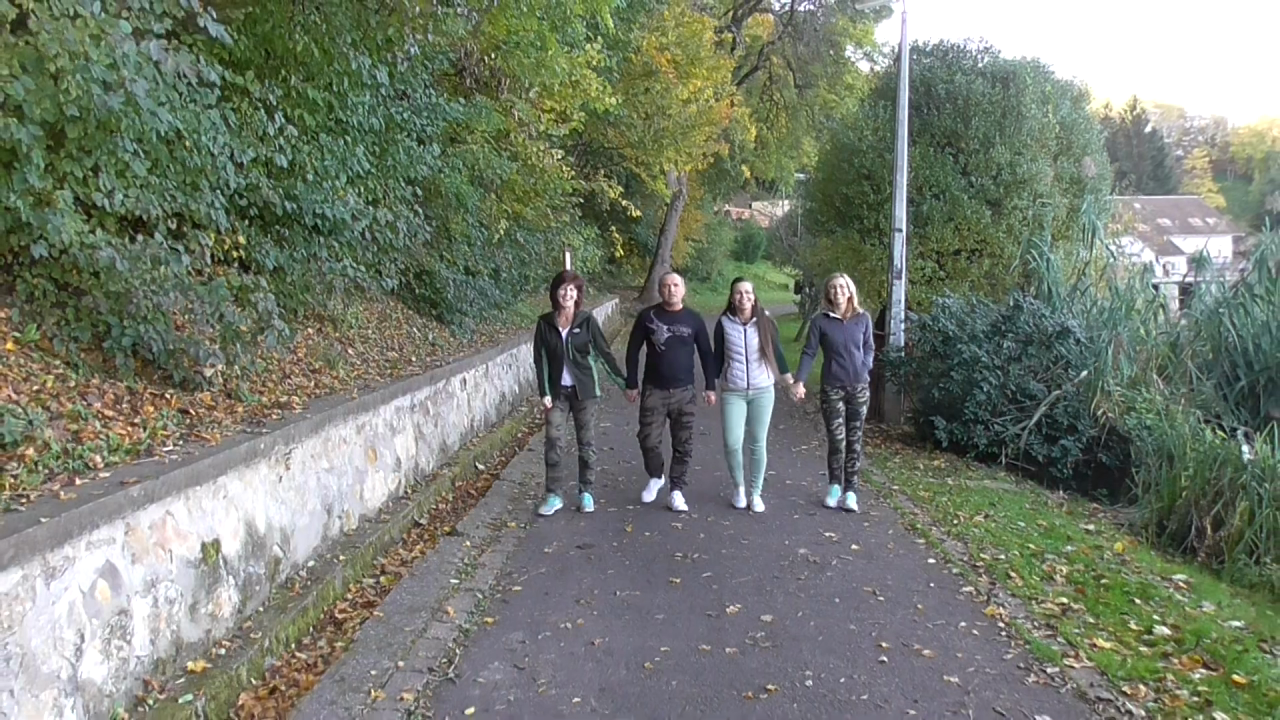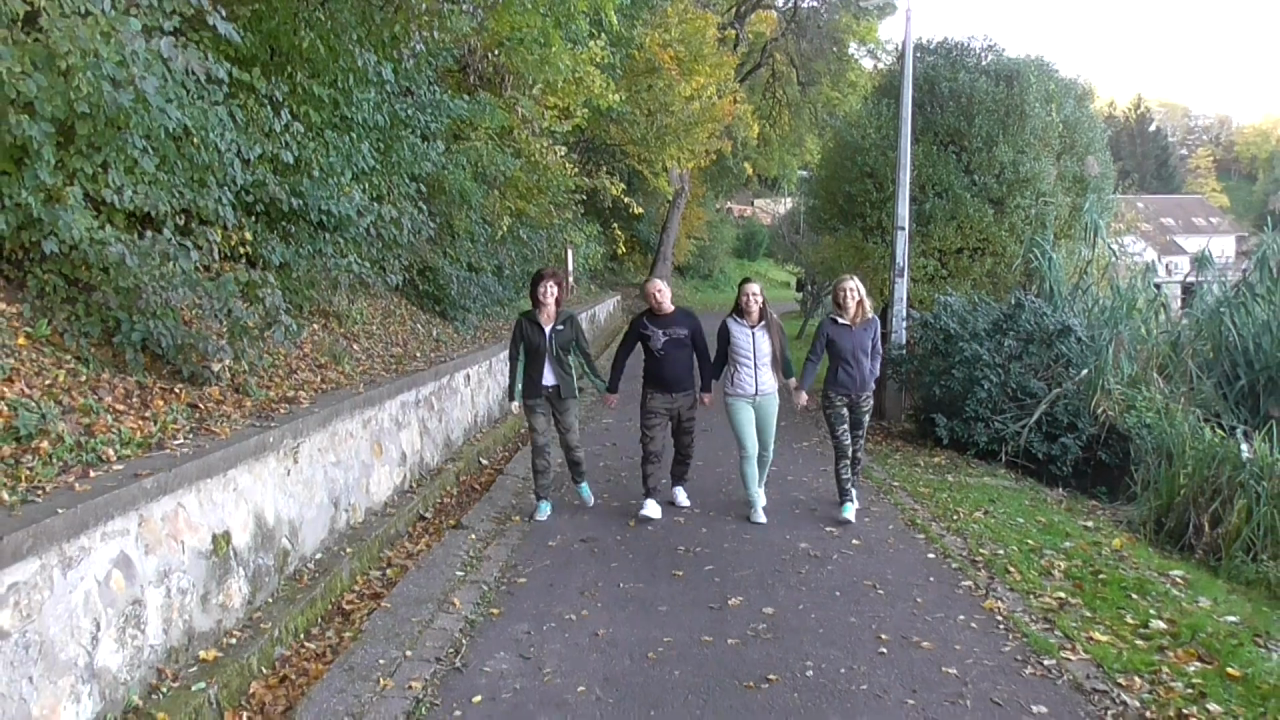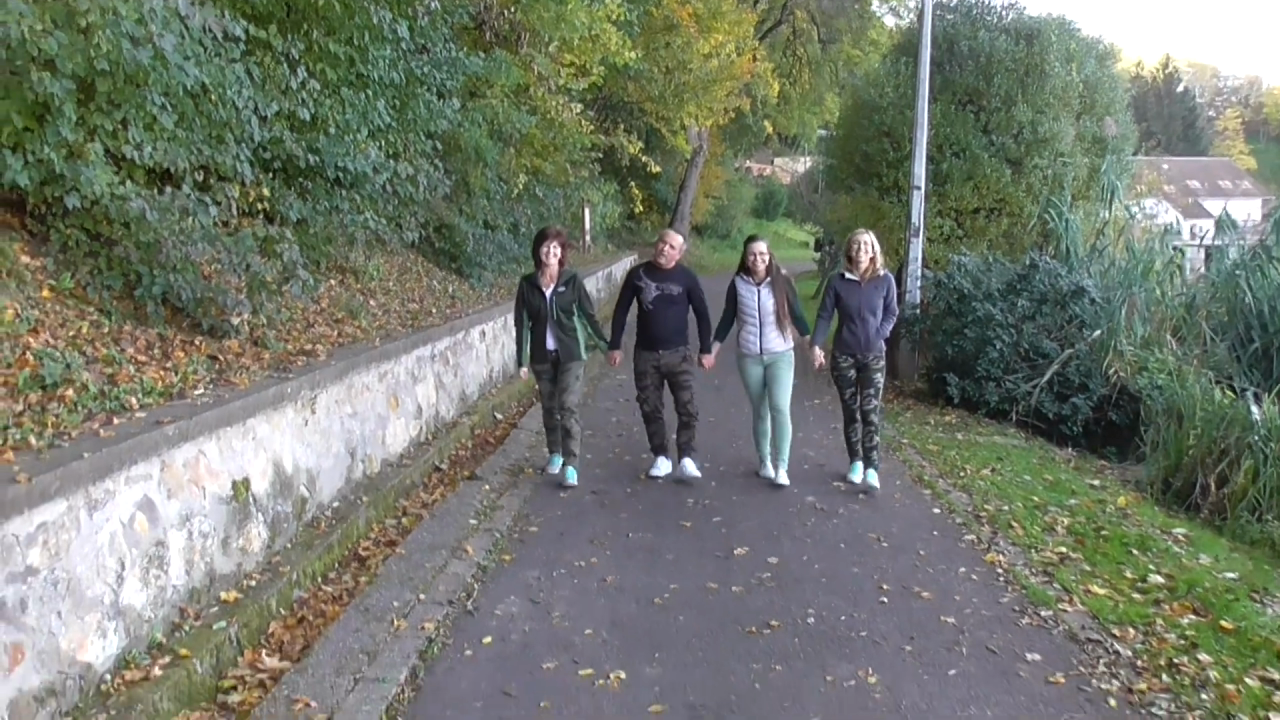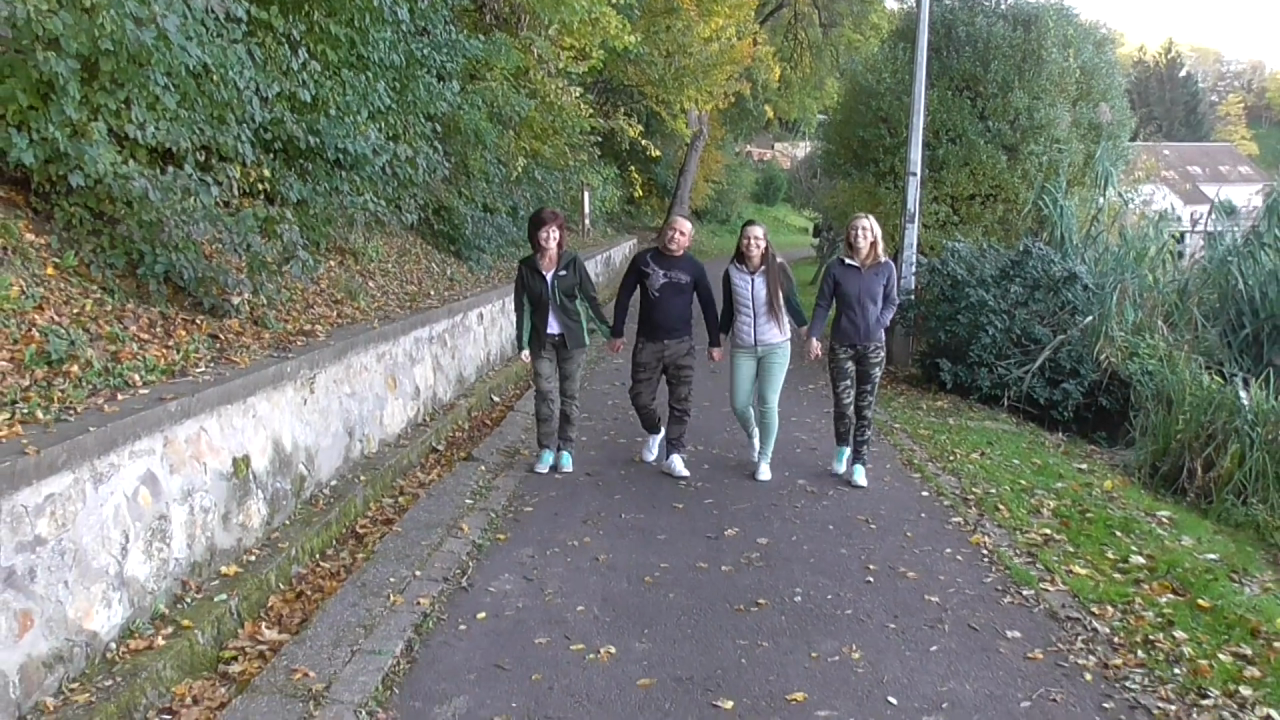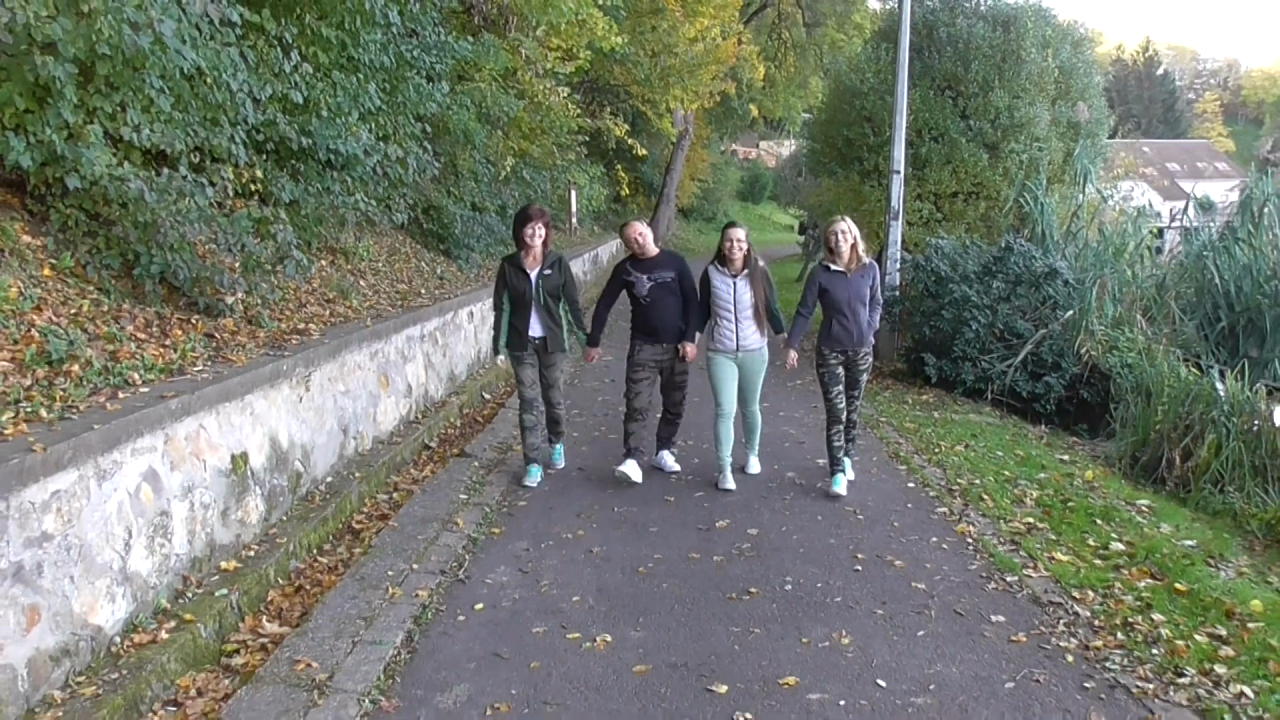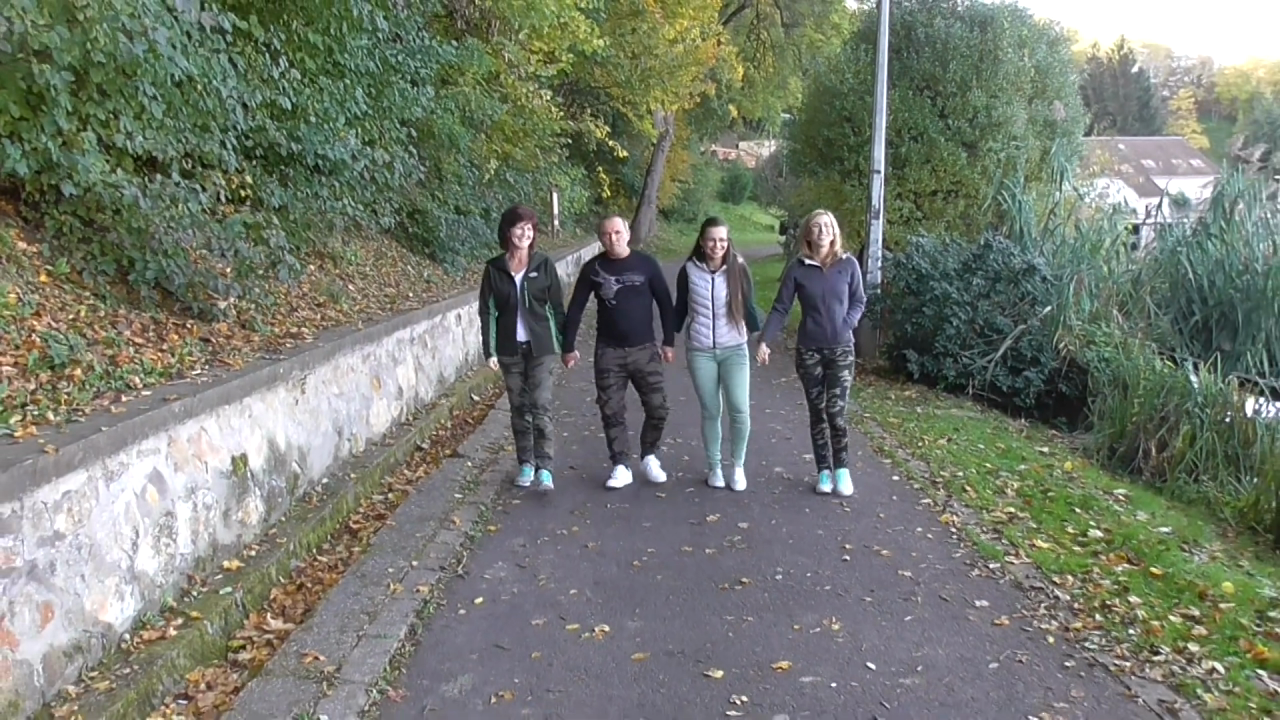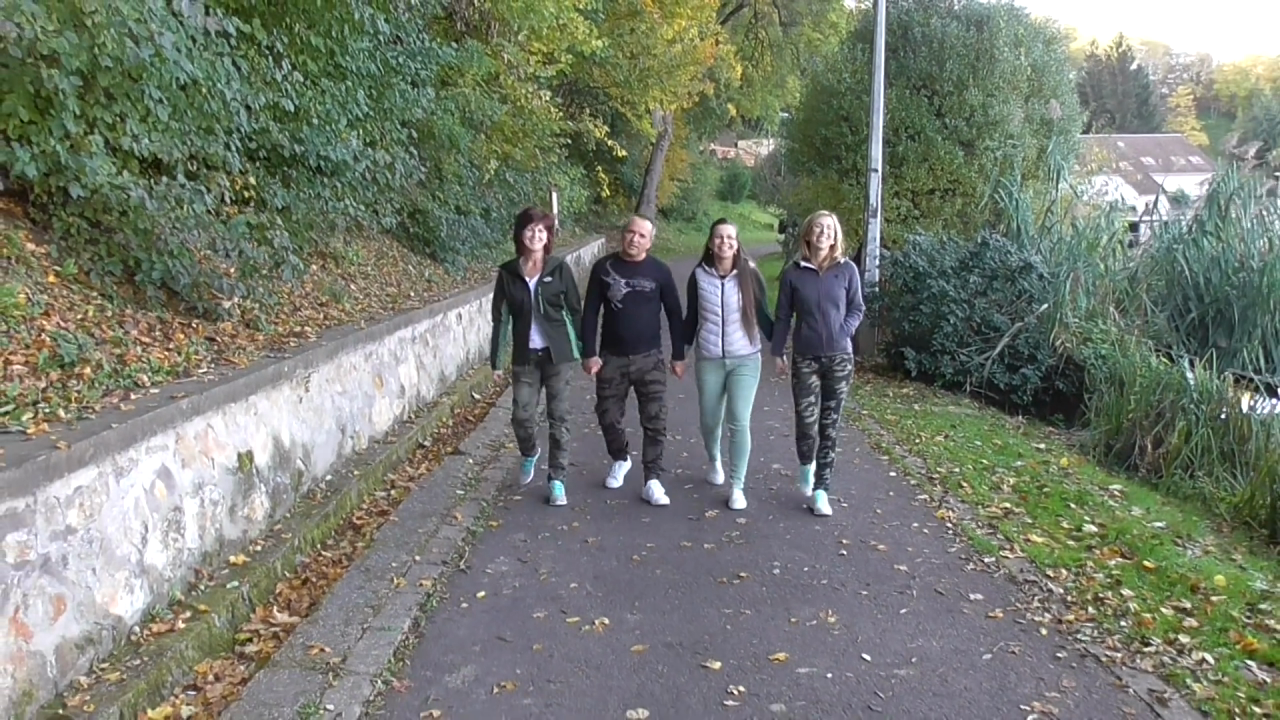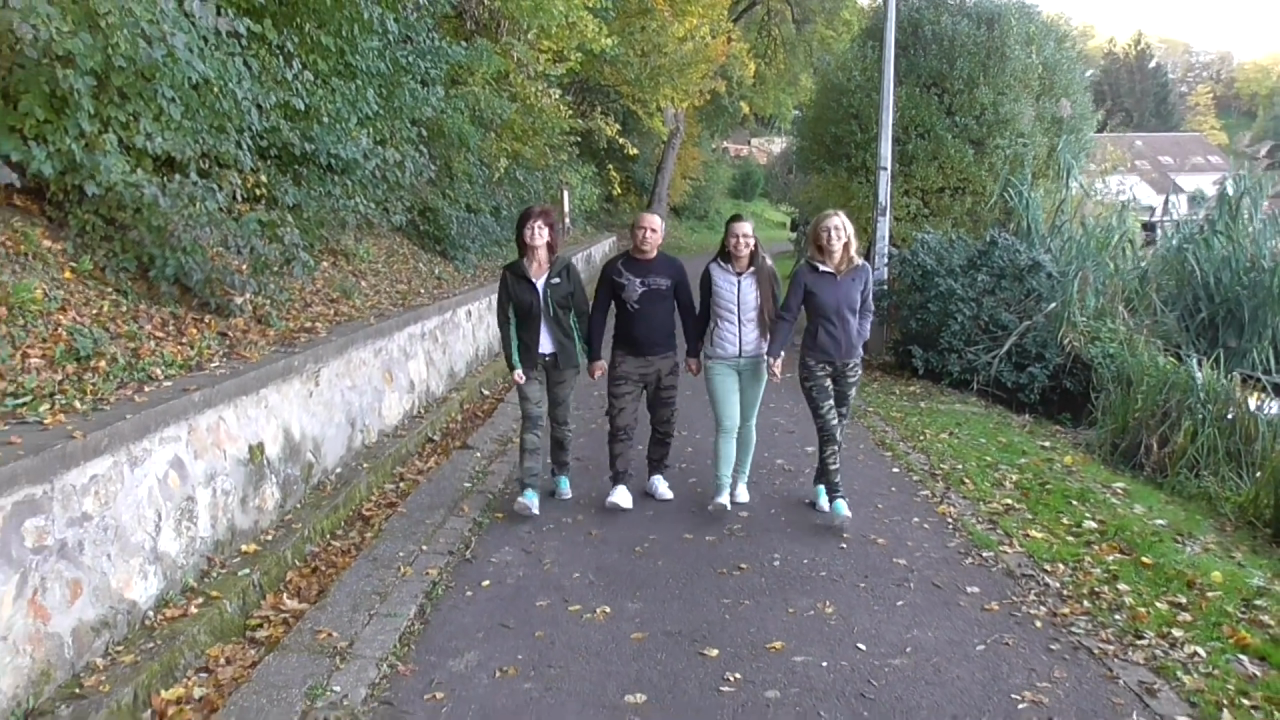
dt=0.5s
person 1, frame 1
left shoulder: (863, 318)
right shoulder: (820, 320)
right elbow: (809, 352)
left wrist: (864, 367)
right wrist: (799, 380)
left hip: (859, 387)
right hip: (832, 387)
left knee: (854, 441)
right knee: (836, 440)
left ankle: (850, 491)
right ankle: (834, 485)
person 1, frame 2
left shoulder: (872, 322)
right shoulder: (828, 325)
right elbow: (813, 358)
left wrist: (871, 375)
right wrist: (802, 389)
left hip: (863, 394)
right hip: (835, 395)
left knee: (857, 447)
right knee: (842, 449)
left ankle: (851, 488)
right ankle: (847, 502)
person 1, frame 3
left shoulder: (885, 280)
right shoulder: (837, 281)
left elbow: (891, 313)
right elbow: (824, 316)
left wrist: (880, 335)
right wrist: (816, 345)
left hip: (874, 355)
right hip: (843, 355)
left knee: (870, 411)
right knee: (850, 411)
left ankle: (871, 469)
right ankle: (855, 461)
person 1, frame 4
left shoulder: (885, 267)
right shoulder: (836, 267)
left elbow: (891, 303)
right elbow: (823, 305)
left wrist: (879, 324)
right wrist: (813, 336)
left hip: (873, 346)
right hip: (841, 345)
left knee: (865, 407)
right knee: (843, 405)
left ankle: (858, 463)
right ankle: (842, 448)
person 1, frame 5
left shoulder: (870, 268)
right shoulder: (820, 273)
left elbow: (876, 304)
right elbow: (804, 312)
left wrist: (870, 328)
right wrist: (792, 346)
left hip: (862, 350)
right hip: (830, 351)
left knee: (852, 409)
right knee: (836, 412)
left ankle: (845, 457)
right ankle: (837, 474)
person 1, frame 6
left shoulder: (849, 265)
right shoulder: (797, 269)
left elbow: (859, 301)
right elbow: (781, 308)
left wrist: (846, 325)
right wrist: (764, 341)
left hip: (841, 349)
right hip: (808, 350)
left knee: (836, 412)
right knee: (817, 412)
left ankle: (841, 469)
right ankle: (823, 470)
person 1, frame 7
left shoulder: (847, 270)
right shoulder: (793, 272)
left elbow: (857, 309)
right elbow: (783, 316)
left wrist: (842, 332)
right wrist: (778, 353)
left hip: (839, 357)
right hip: (804, 357)
left knee: (829, 425)
right knee: (806, 423)
left ankle: (820, 489)
right ankle: (806, 464)
person 1, frame 8
left shoulder: (861, 271)
right shoulder: (805, 274)
right elbow: (787, 315)
left wrist: (859, 338)
right wrist: (775, 352)
left hip: (850, 362)
right hip: (815, 362)
left knee: (837, 430)
right knee: (828, 430)
left ankle: (821, 484)
right ankle: (836, 498)
person 2, frame 1
left shoulder: (587, 321)
right shoulder: (545, 323)
left elbow: (604, 353)
right elbow: (540, 360)
left wrist: (624, 383)
right wrist: (544, 392)
left hip: (585, 390)
right hip: (557, 391)
left knee: (585, 442)
right knee: (553, 440)
left ankle: (585, 491)
right ankle: (553, 495)
person 2, frame 2
left shoulder: (569, 320)
right shoulder: (525, 322)
left elbow: (584, 355)
right elbow: (516, 359)
left wrist: (602, 386)
right wrist: (513, 394)
left hip: (564, 391)
right hip: (535, 393)
left knee: (571, 442)
right knee: (540, 446)
left ankle: (581, 482)
right ankle: (543, 500)
person 2, frame 3
left shoulder: (572, 280)
right shoulder: (527, 284)
left elbow: (588, 316)
right elbow: (522, 323)
left wrist: (606, 346)
right wrist: (522, 360)
left hip: (571, 354)
right hip: (542, 356)
left knee: (568, 408)
right knee: (550, 408)
left ankle: (570, 467)
right ankle: (555, 453)
person 2, frame 4
left shoulder: (573, 262)
right shoulder: (526, 267)
left elbow: (590, 298)
right elbow: (522, 308)
left wrist: (610, 332)
right wrist: (522, 344)
left hip: (572, 339)
right hip: (542, 341)
left knee: (569, 395)
right knee: (544, 394)
left ankle: (565, 449)
right ankle: (546, 449)
person 2, frame 5
left shoulder: (558, 263)
right shoulder: (509, 266)
left elbow: (572, 303)
right elbow: (501, 308)
left wrist: (585, 339)
right wrist: (498, 346)
left hip: (553, 342)
right hip: (522, 344)
left knee: (554, 399)
right knee: (529, 402)
left ankle: (556, 442)
right ankle: (533, 464)
person 2, frame 6
left shoulder: (544, 264)
right shoulder: (494, 268)
left elbow: (557, 306)
right elbow: (487, 311)
left wrist: (566, 344)
right wrist: (489, 350)
left hip: (541, 347)
right hip: (510, 349)
left knee: (541, 406)
right knee: (519, 407)
left ankle: (545, 469)
right ankle: (526, 463)
person 2, frame 7
left shoulder: (559, 269)
right shoulder: (508, 273)
left elbow: (575, 311)
right elbow: (500, 318)
left wrist: (585, 352)
right wrist: (495, 360)
left hip: (559, 354)
right hip: (525, 356)
left knee: (558, 416)
right knee: (521, 417)
left ankle: (556, 480)
right ankle: (529, 455)
person 2, frame 8
left shoulder: (565, 269)
right shoulder: (511, 274)
left elbow: (582, 313)
right elbow: (506, 321)
left wrist: (590, 354)
right wrist: (513, 363)
left hip: (562, 358)
right hip: (530, 360)
left knee: (560, 419)
right knee: (532, 421)
left ankle: (561, 474)
right ankle: (529, 492)
person 3, frame 1
left shoulder: (765, 322)
right shoulder: (724, 323)
left elbow: (777, 353)
right elbow: (718, 357)
left wrist: (791, 383)
left hip: (762, 391)
right hip: (732, 392)
left knee: (758, 444)
right knee: (732, 443)
left ankle: (756, 493)
right ankle: (738, 486)
person 3, frame 2
left shoulder: (773, 325)
right shoulder: (729, 325)
left elbow: (783, 358)
right elbow: (720, 358)
left wrist: (796, 388)
left hip: (768, 397)
right hip: (737, 398)
left knee: (765, 450)
right knee: (749, 450)
left ankle: (759, 486)
right ankle: (755, 506)
person 3, frame 3
left shoulder: (782, 281)
right shoulder: (737, 284)
left elbow: (796, 314)
right elbow: (727, 318)
right wrist: (713, 351)
left hip: (781, 355)
right hip: (749, 358)
left knee: (780, 409)
right knee: (759, 411)
left ankle: (781, 467)
right ankle: (764, 461)
person 3, frame 4
left shoulder: (778, 269)
right shoulder: (732, 272)
left elbow: (792, 303)
right elbow: (727, 310)
left hip: (776, 348)
right hip: (742, 349)
left knee: (768, 405)
right knee: (739, 404)
left ankle: (764, 461)
right ankle: (753, 434)
person 3, frame 5
left shoulder: (759, 272)
right shoulder: (711, 274)
left elbow: (771, 308)
right elbow: (703, 310)
left hip: (754, 352)
right hip: (720, 353)
left knee: (750, 407)
right knee: (725, 409)
left ankle: (752, 454)
right ankle: (725, 470)
person 3, frame 6
left shoulder: (738, 268)
right shoulder: (689, 270)
left elbow: (749, 307)
right elbow: (680, 308)
left hip: (734, 350)
right hip: (700, 352)
left knee: (739, 409)
right knee: (710, 411)
left ankle: (737, 467)
right ankle: (714, 467)
person 3, frame 7
left shoulder: (750, 274)
right shoulder: (698, 276)
left elbow: (763, 314)
right elbow: (691, 317)
left hip: (745, 360)
right hip: (709, 360)
left knee: (739, 423)
right knee: (710, 421)
left ankle: (737, 487)
right ankle: (714, 460)
person 3, frame 8
left shoulder: (766, 272)
right shoulder: (712, 272)
left elbow: (776, 315)
right elbow: (704, 314)
left hip: (755, 359)
right hip: (719, 360)
left knee: (746, 424)
right knee: (727, 424)
left ankle: (740, 480)
right ankle: (722, 491)
person 4, frame 1
left shoulder: (694, 319)
right shoulder: (647, 316)
left elbow: (706, 354)
right elbow: (633, 350)
left wrist: (710, 386)
right wrist: (631, 384)
left hip: (684, 392)
right hip: (653, 391)
left knee: (683, 445)
right knee: (648, 441)
left ankle: (676, 491)
right ankle: (655, 477)
person 4, frame 2
left shoulder: (688, 318)
right shoulder: (641, 322)
left elbow: (702, 354)
right elbow: (622, 355)
left wrist: (705, 388)
right wrist: (612, 389)
left hip: (685, 395)
right hip: (654, 396)
left knee: (685, 446)
right knee: (652, 449)
left ankle: (678, 486)
right ankle: (651, 501)
person 4, frame 3
left shoulder: (686, 277)
right shoulder: (637, 274)
left elbow: (702, 314)
right elbow: (621, 310)
left wrist: (705, 350)
right wrist: (615, 346)
left hip: (677, 353)
right hip: (645, 354)
left knee: (687, 406)
right knee: (650, 409)
left ankle: (686, 459)
right ankle: (661, 457)
person 4, frame 4
left shoulder: (694, 267)
right shoulder: (643, 260)
left elbow: (708, 305)
right elbow: (624, 296)
left wrist: (714, 342)
right wrist: (616, 333)
left hip: (681, 345)
right hip: (647, 343)
left knee: (680, 404)
right knee: (640, 398)
left ankle: (673, 456)
right ankle: (654, 431)
person 4, frame 5
left shoulder: (675, 262)
right shoulder: (624, 269)
left elbow: (692, 301)
right elbow: (604, 304)
left wrist: (690, 338)
right wrist: (593, 342)
left hip: (675, 346)
right hip: (643, 346)
left knee: (674, 405)
right knee: (637, 405)
left ankle: (664, 452)
right ankle: (632, 462)
person 4, frame 6
left shoulder: (646, 264)
right shoulder: (592, 268)
left elbow: (664, 303)
right elbow: (576, 308)
left wrist: (668, 342)
right wrist: (569, 347)
left hip: (644, 350)
right hip: (608, 352)
left knee: (657, 408)
right knee: (611, 413)
left ankle: (649, 457)
right ankle: (621, 467)
person 4, frame 7
left shoulder: (659, 271)
right shoulder: (603, 268)
left elbow: (674, 314)
right elbow: (590, 312)
left wrist: (678, 355)
right wrist: (590, 353)
left hip: (649, 357)
right hip: (612, 357)
left knee: (654, 421)
right knee: (608, 418)
left ankle: (652, 482)
right ankle: (620, 460)
person 4, frame 8
left shoulder: (673, 267)
right shoulder: (614, 268)
left elbow: (687, 311)
right elbow: (599, 313)
left wrist: (692, 352)
right wrist: (595, 356)
left hip: (665, 359)
right hip: (626, 358)
left knee: (664, 423)
right knee: (621, 423)
left ankle: (656, 476)
right ankle: (620, 486)
